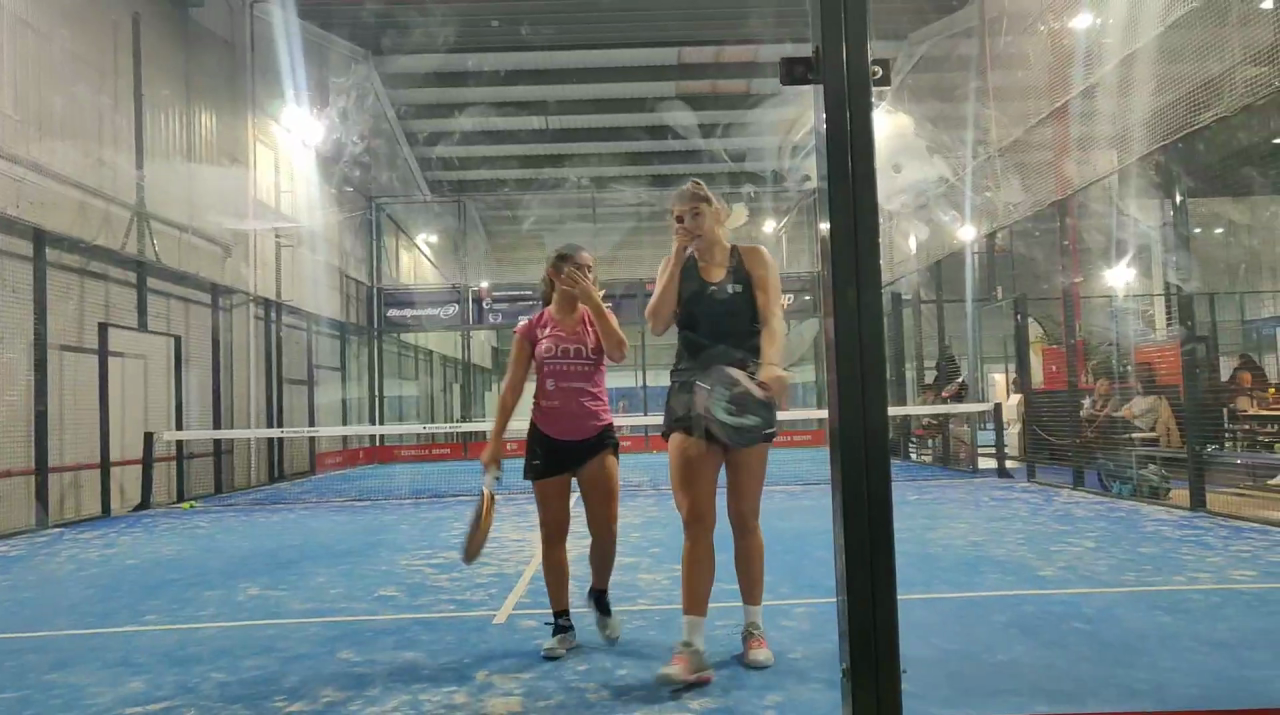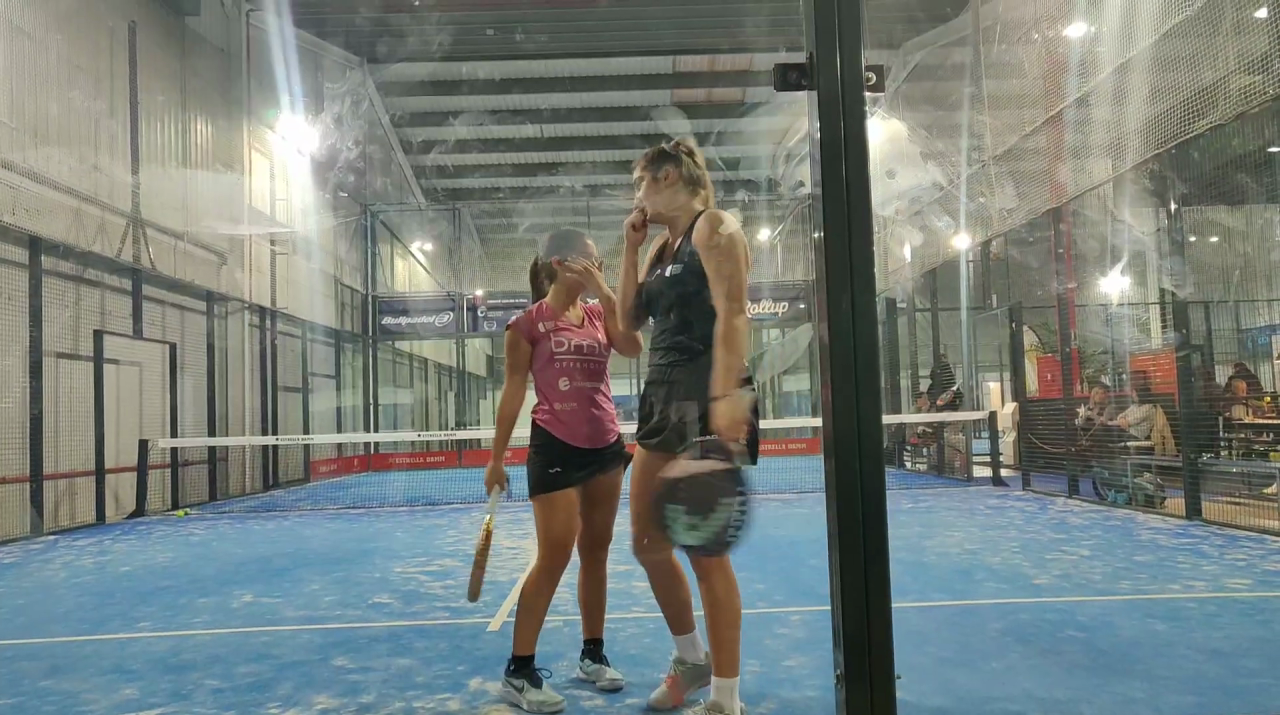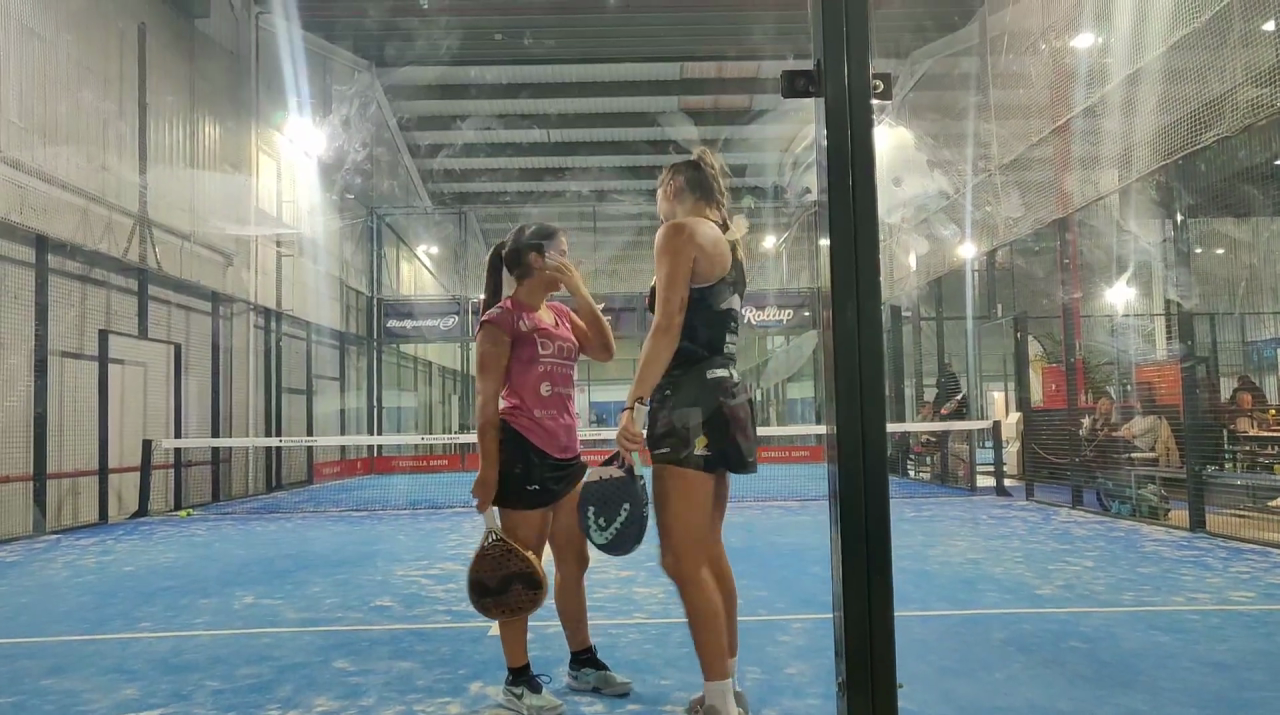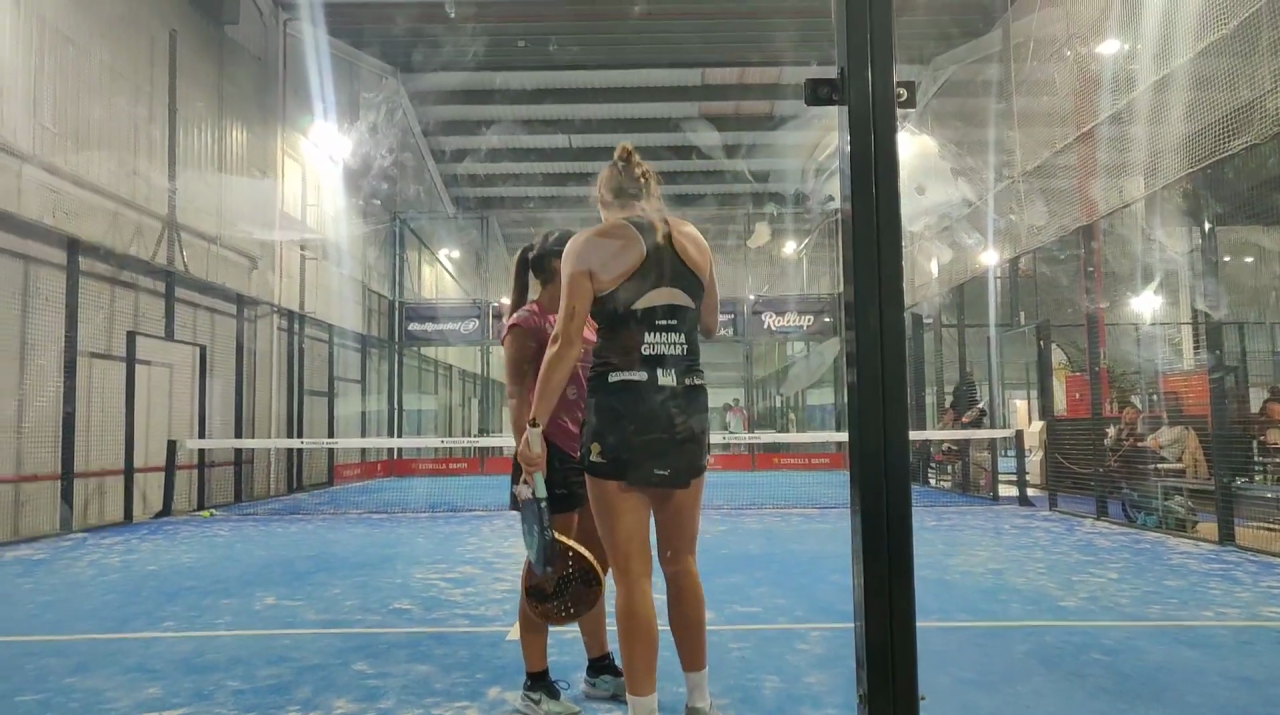
dt=1s
person 1, frame 1
left shoulder: (753, 259)
right shoulder: (675, 266)
left elbow: (773, 319)
right elbow: (657, 324)
left wrist: (771, 364)
right wrist: (677, 258)
right hip: (690, 396)
left knee: (744, 520)
right knee: (695, 520)
left ankle: (753, 627)
right ankle: (694, 648)
person 1, frame 2
left shoulder: (713, 226)
right shoulder: (662, 245)
left elbow: (730, 314)
right elbow: (627, 321)
left wrist: (727, 391)
right wrist: (631, 249)
left hip: (706, 405)
right hip: (665, 401)
left knee: (704, 550)
right knee: (647, 543)
right ankle: (691, 657)
person 1, frame 3
left shoulder: (678, 232)
right shoulder: (725, 243)
left elbow: (668, 325)
left wrist: (633, 404)
left hip: (689, 404)
right hip: (720, 401)
left knee: (681, 559)
right knee: (705, 550)
person 1, frame 4
left shoulder: (591, 244)
right shoulder: (691, 237)
left elbow: (567, 342)
left wrist: (534, 424)
left hip: (622, 414)
right hip: (686, 412)
left knee: (632, 575)
right knee: (681, 565)
person 2, frame 1
left shoulder: (599, 316)
right shoulder: (532, 328)
left elbow: (619, 352)
right elbow: (513, 384)
left wrist: (593, 301)
right wrist: (495, 439)
left hip: (597, 435)
right hip: (548, 439)
left knee: (605, 530)
right knee: (553, 534)
left ankle: (600, 596)
right ankle: (562, 625)
person 2, frame 2
left shoulder: (598, 314)
right shoulder: (529, 322)
left elbow: (633, 347)
right elbow: (512, 393)
left wrist: (603, 291)
right wrist: (496, 458)
left hip: (605, 444)
right hip: (555, 445)
left knee: (595, 553)
right knee: (554, 555)
left ankle: (592, 655)
right ankle: (518, 671)
person 2, frame 3
left shoulder: (561, 314)
right shoulder: (502, 319)
left elbow: (605, 350)
right elbow: (487, 399)
left wrist: (581, 293)
right wrist: (488, 468)
left hip: (566, 453)
right hip: (525, 453)
left knee: (574, 562)
left ankle: (583, 662)
person 2, frame 4
left shoulder: (584, 320)
right shoulder: (528, 321)
right elbow: (519, 400)
right wrist: (529, 465)
left hip: (589, 456)
right hip: (553, 457)
left knee: (594, 565)
left ankle: (600, 669)
